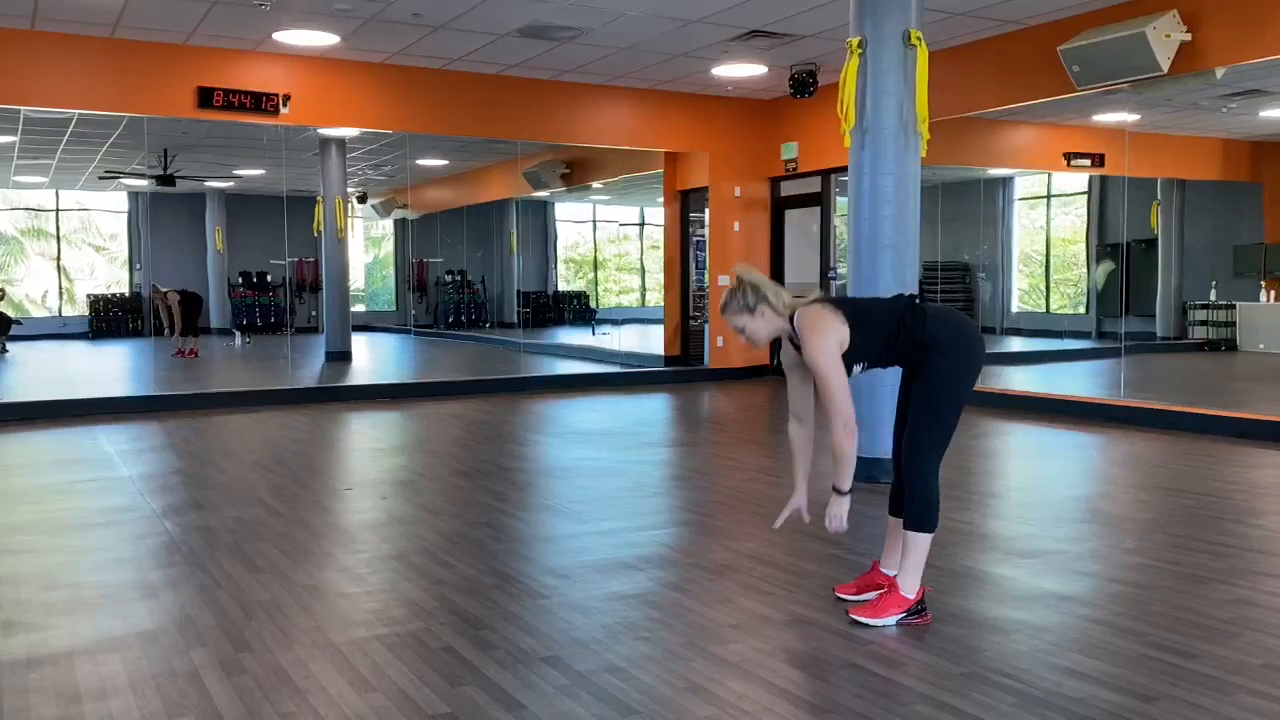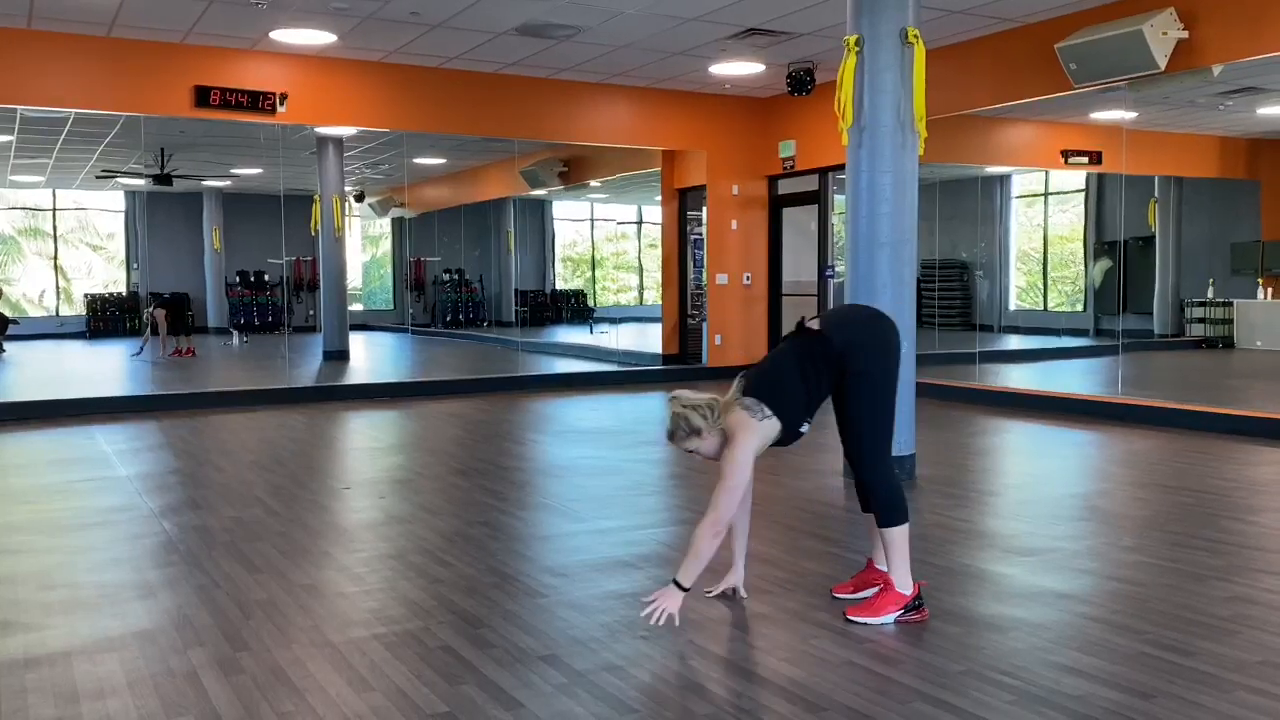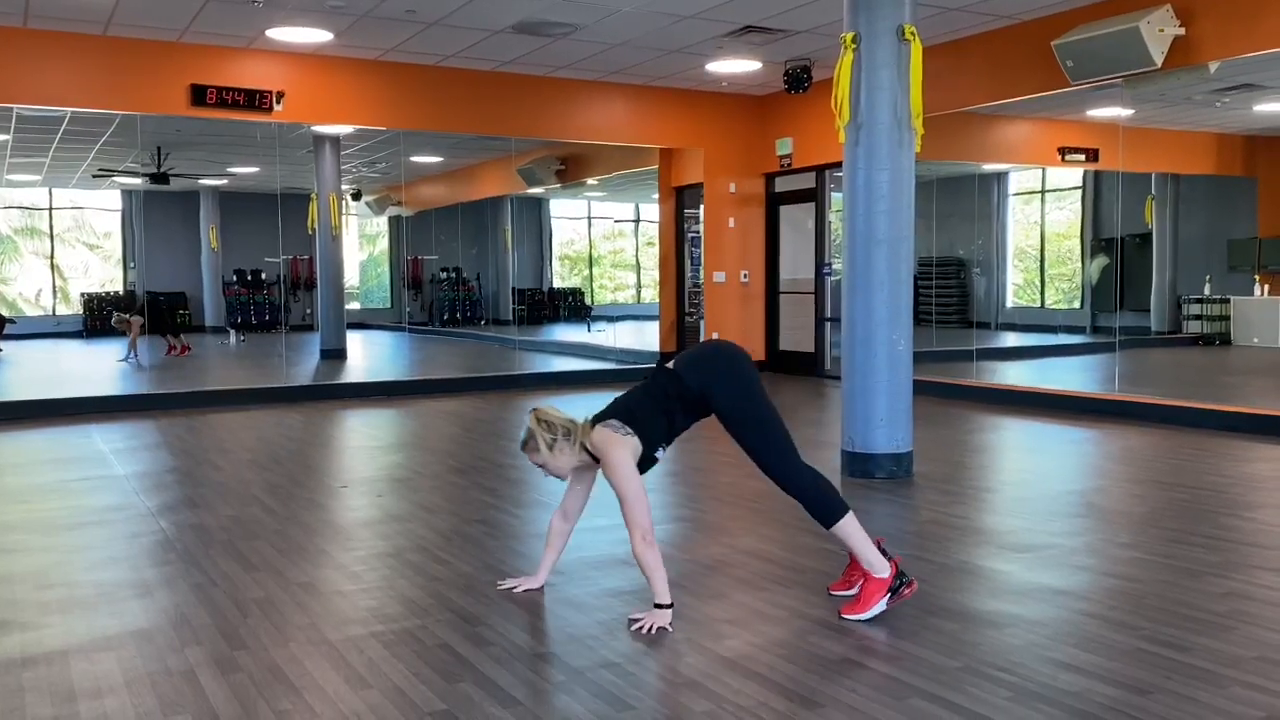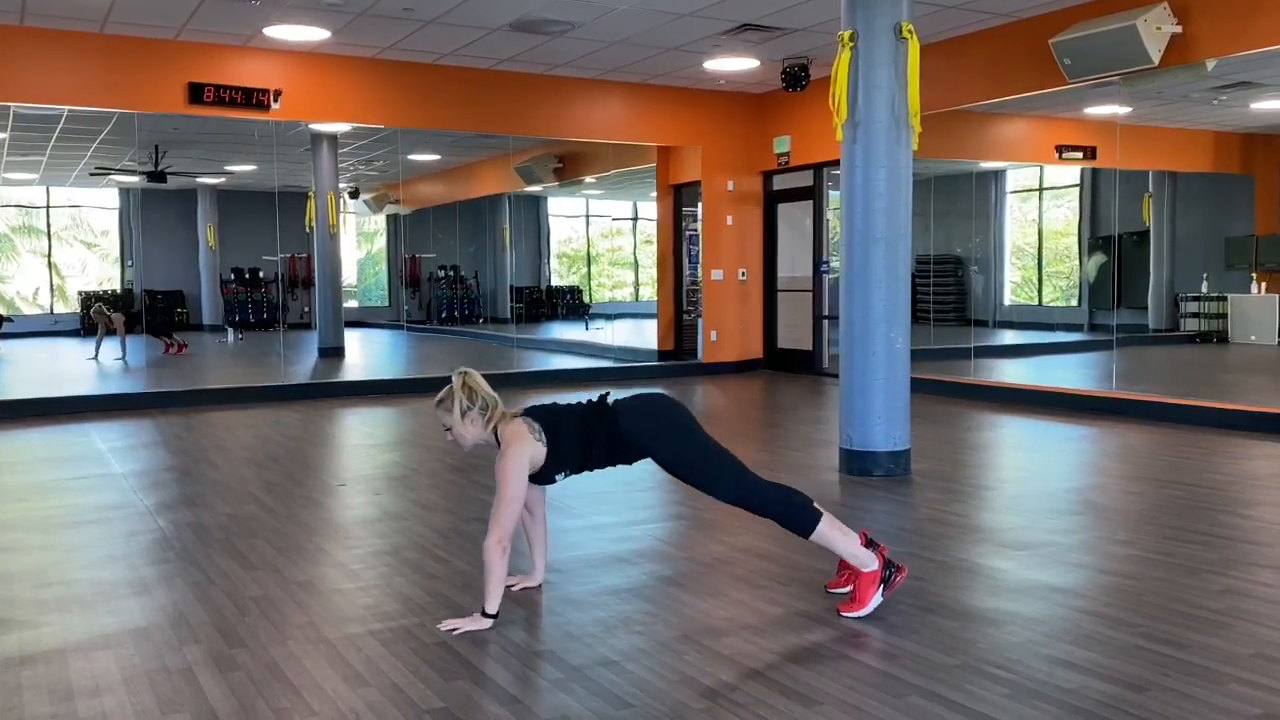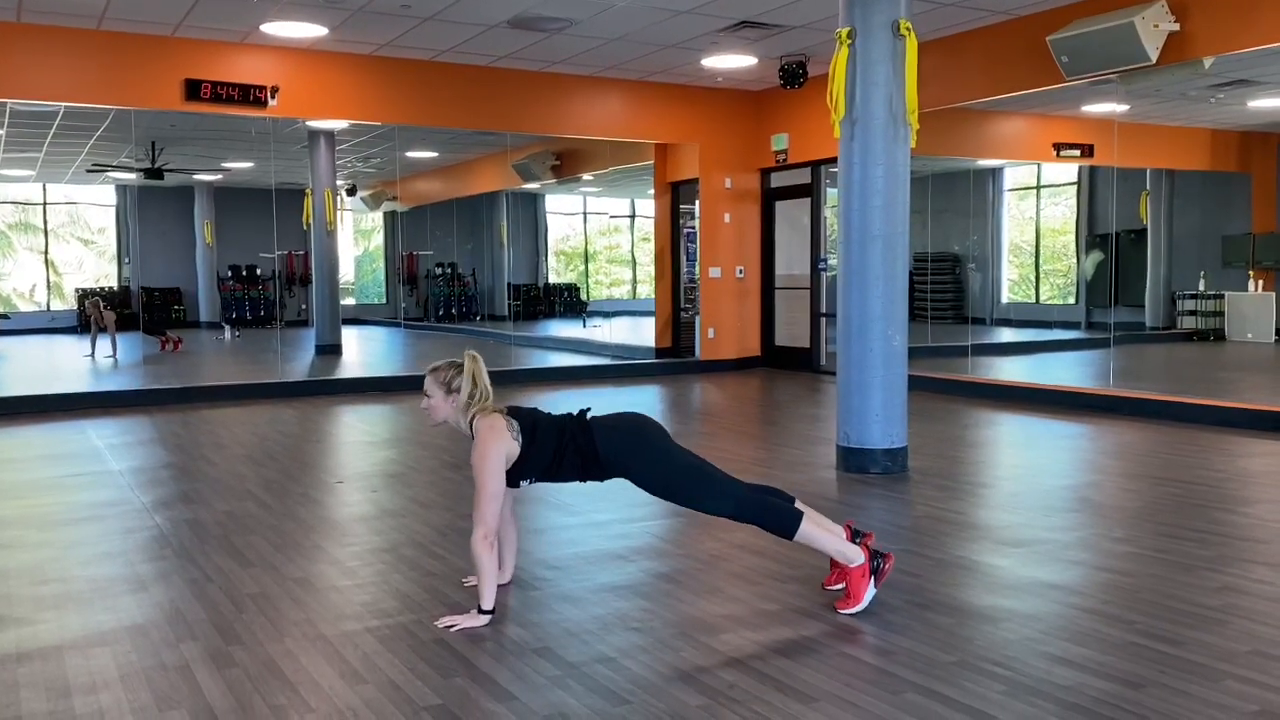
dt=0.7s
person 1, frame 1
left shoulder: (814, 334)
right shoulder: (792, 339)
left elbow: (844, 425)
right elbow: (799, 419)
left wrist: (841, 492)
right wrist: (800, 489)
left hip: (952, 349)
right hip: (924, 355)
left knee: (918, 464)
right knee: (903, 461)
left ankle: (908, 595)
right ankle: (886, 572)
person 1, frame 2
left shoulder: (743, 433)
right shoulder: (728, 416)
left elbow: (714, 523)
right elbow: (738, 498)
left wrist: (677, 588)
right wrist: (737, 569)
left hip: (864, 339)
right hip: (839, 340)
left knee: (873, 463)
right knee: (861, 463)
left ankle: (904, 592)
right ankle: (880, 568)
person 1, frame 3
left shoulder: (611, 449)
right shoulder: (588, 444)
left elbow: (642, 535)
right elbow: (565, 515)
left wrist: (663, 605)
right wrist: (539, 575)
left hip: (717, 374)
right hip: (704, 372)
left knee: (788, 471)
right knee: (786, 469)
left ankle: (882, 573)
right ankle: (863, 555)
person 1, frame 4
left shoulder: (514, 447)
right shoulder: (517, 428)
left elbow: (498, 538)
right elbow: (533, 503)
left wrist: (487, 613)
right wrist: (538, 571)
left hip: (647, 426)
right hip: (647, 417)
left knee: (751, 494)
right knee: (750, 487)
left ankle: (871, 565)
right ankle: (856, 543)
person 1, frame 5
left shoulder: (487, 440)
right shoulder: (491, 422)
left elbow: (483, 533)
right elbow: (504, 505)
left wrist: (484, 610)
right wrist: (505, 571)
left hip: (623, 448)
right hip: (624, 436)
left knee: (736, 501)
right knee: (737, 494)
left ankle: (858, 560)
right ankle: (846, 536)
